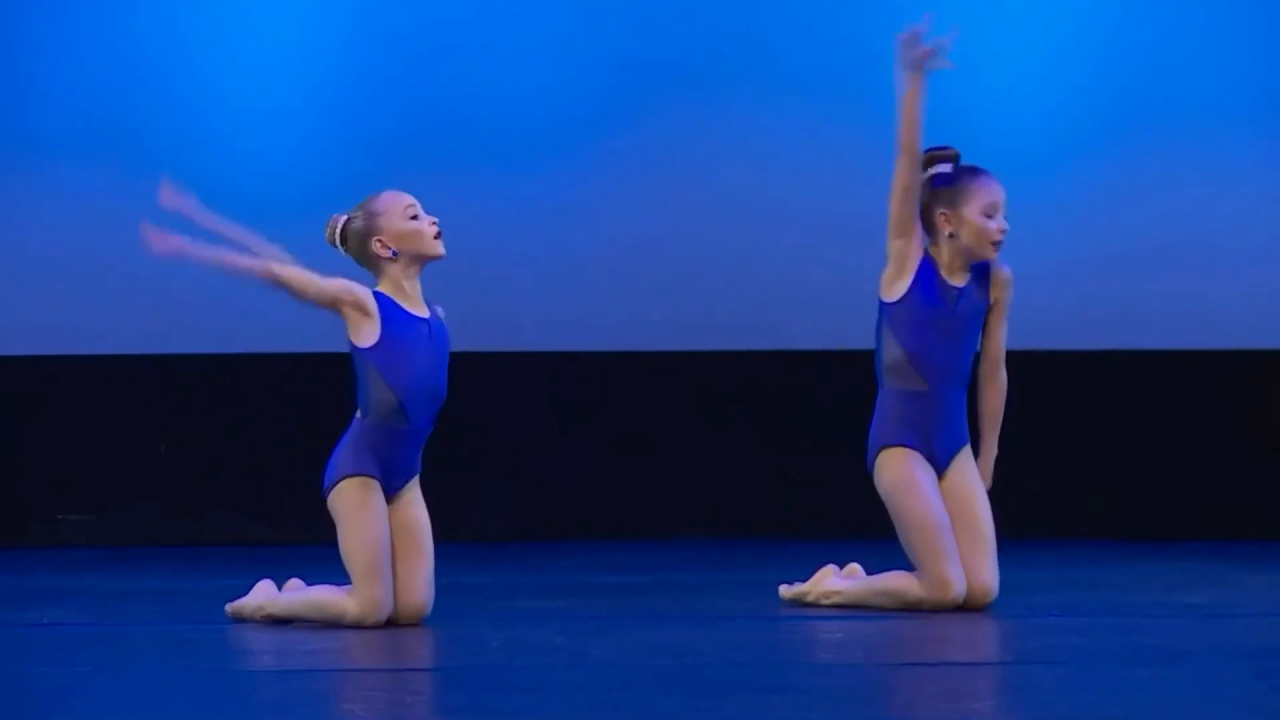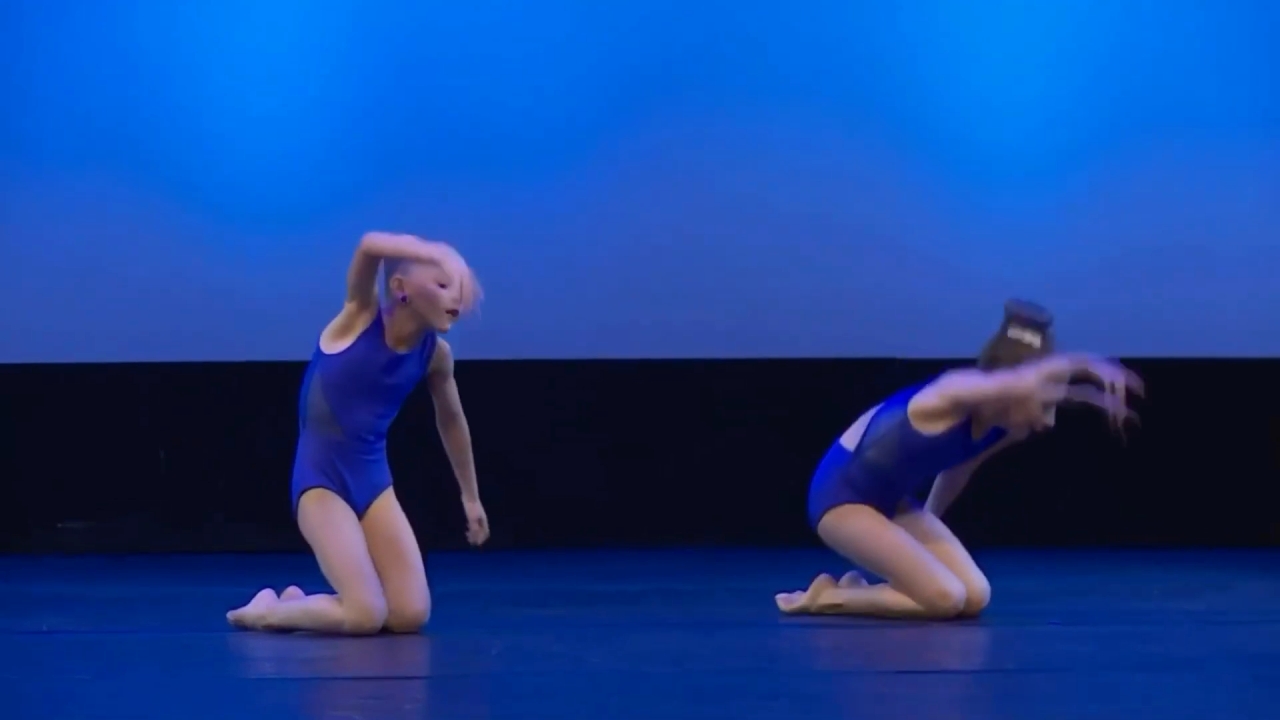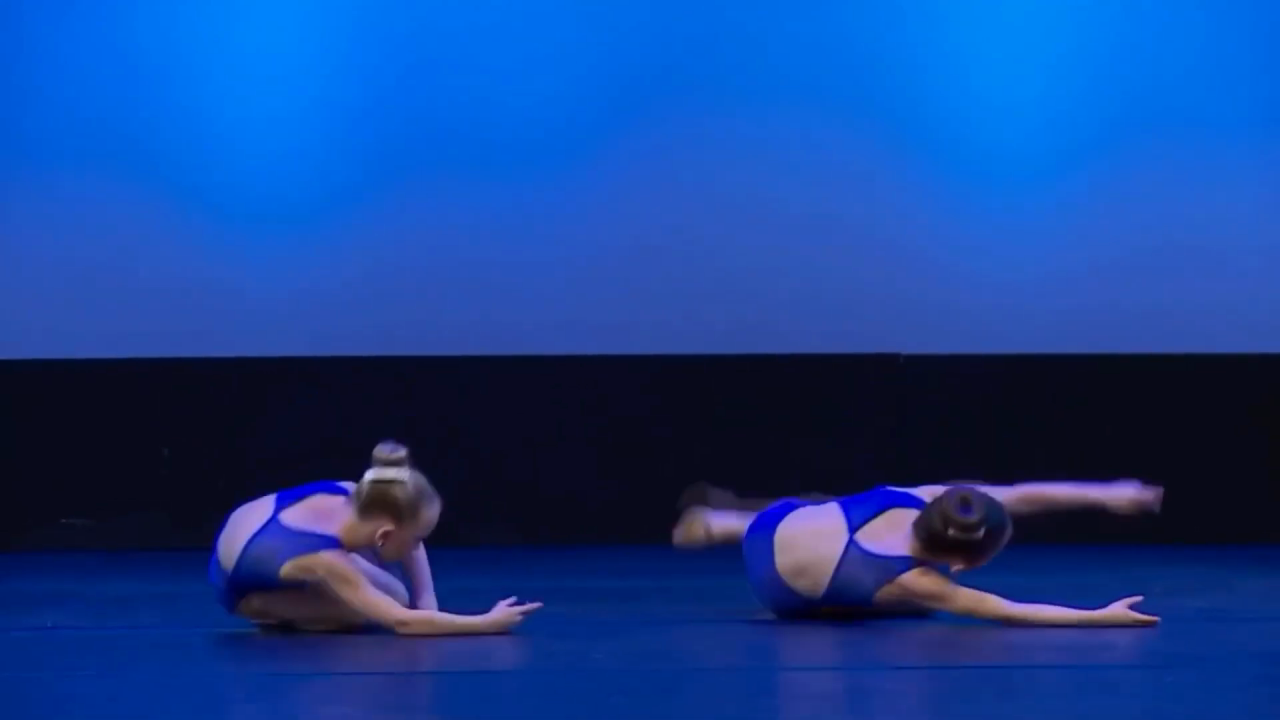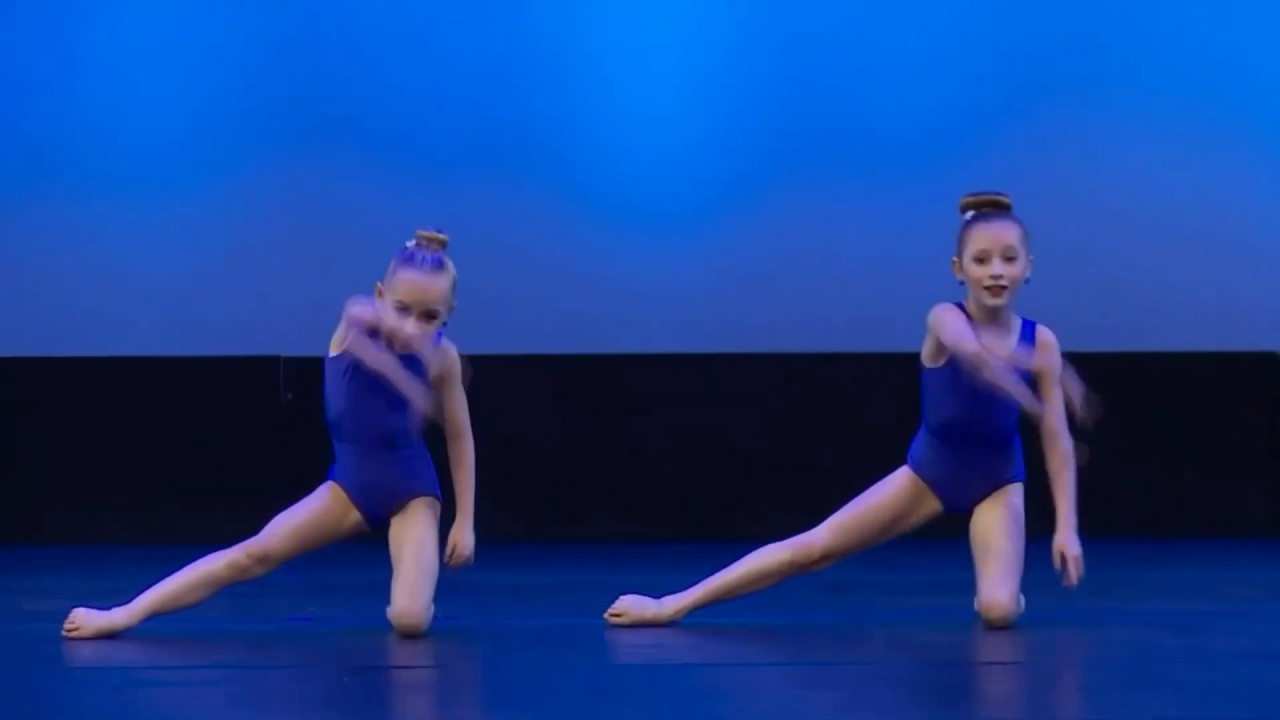
dt=1s
person 1, frame 1
left shoulder: (996, 281)
right shoulder: (905, 259)
left elbow: (993, 373)
right elbow: (906, 160)
left wrist: (987, 457)
right wrist: (913, 76)
left hip: (955, 442)
right hip: (900, 440)
left knee: (982, 591)
right knee: (945, 591)
left ankle: (857, 580)
right ankle: (830, 587)
person 1, frame 2
left shoulder: (1005, 428)
right shoulder: (953, 393)
right elbow: (1025, 380)
right wrist: (1089, 367)
left hip: (892, 500)
right hip: (841, 496)
left knee: (976, 596)
right knee: (947, 598)
left ankle: (859, 589)
right ankle: (829, 597)
person 1, frame 3
left shoulder: (917, 502)
right shoulder: (913, 581)
left elbow: (1021, 495)
right elbow: (1008, 612)
left wrist: (1104, 494)
right wrist: (1100, 616)
left hip: (775, 526)
right hip: (781, 594)
left ankle: (721, 523)
person 1, frame 4
left shoulder: (1041, 340)
right shoulder: (944, 319)
left elbow: (1057, 439)
right elbow: (972, 350)
left wrist: (1066, 526)
right wrist: (1043, 381)
left hip: (998, 483)
right hip: (928, 471)
left knee: (1000, 610)
right knee: (813, 547)
left ankle: (1004, 588)
right ankle: (672, 604)
person 2, frame 1
left shoulder: (434, 316)
right shoulder: (361, 303)
right elbow: (275, 271)
right wrist: (189, 244)
left hip: (404, 475)
right hip: (360, 469)
left knee: (414, 610)
right knee: (371, 610)
left ankle: (298, 594)
right ankle: (270, 600)
person 2, frame 2
left shoulder: (435, 354)
right shoulder: (360, 317)
left elbow: (451, 421)
right elbow: (369, 246)
left wrist: (471, 497)
right wrist: (442, 256)
left hip: (374, 478)
right hip: (321, 477)
left knee: (411, 616)
right knee: (366, 617)
left ankle: (298, 602)
right ankle: (265, 610)
person 2, frame 3
left shoulder: (346, 495)
right shoulder: (325, 559)
left elbow: (412, 553)
right elbow: (403, 621)
left wrist: (427, 610)
right wrist: (487, 623)
right hip: (243, 590)
left knee: (397, 597)
right knee: (359, 615)
right ankle: (275, 611)
person 2, frame 4
left shoulder: (443, 356)
right shoulder: (359, 321)
left elbow: (461, 441)
right elbow: (359, 314)
left wrist: (464, 521)
left hip: (412, 492)
right hip: (349, 485)
left knee: (410, 619)
right knee: (254, 554)
left ankle: (416, 597)
right ankle: (125, 614)
